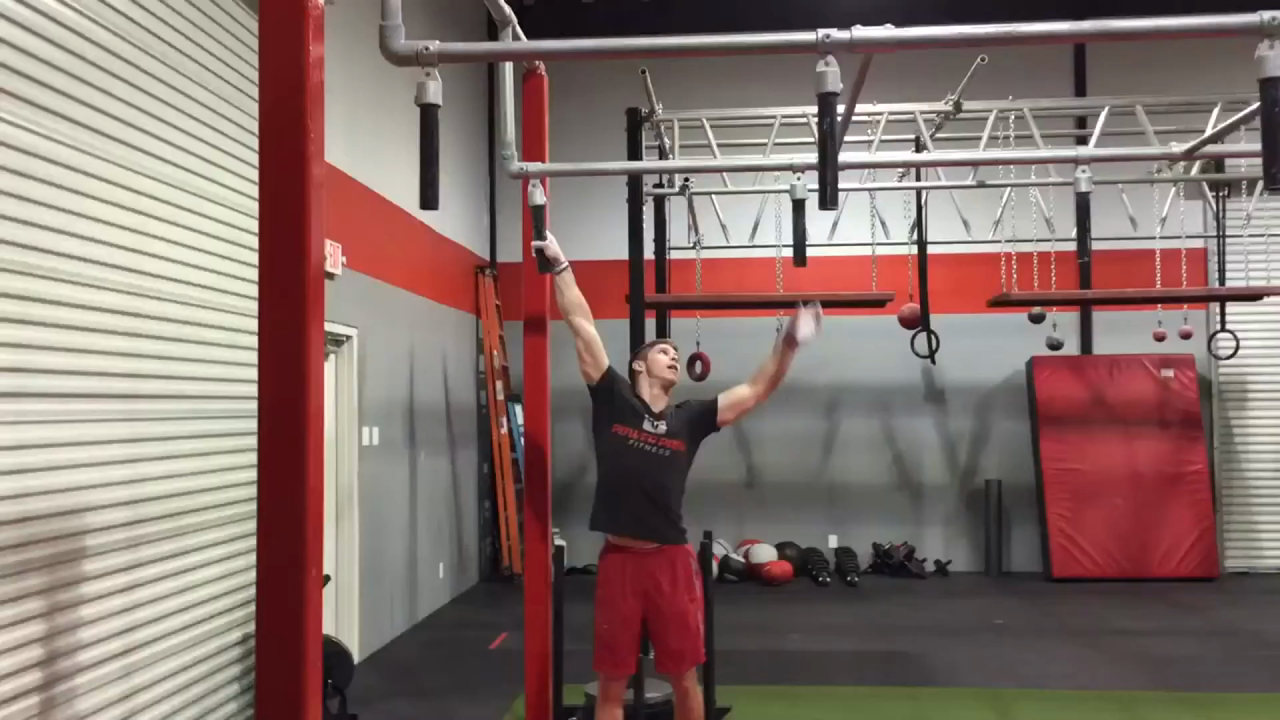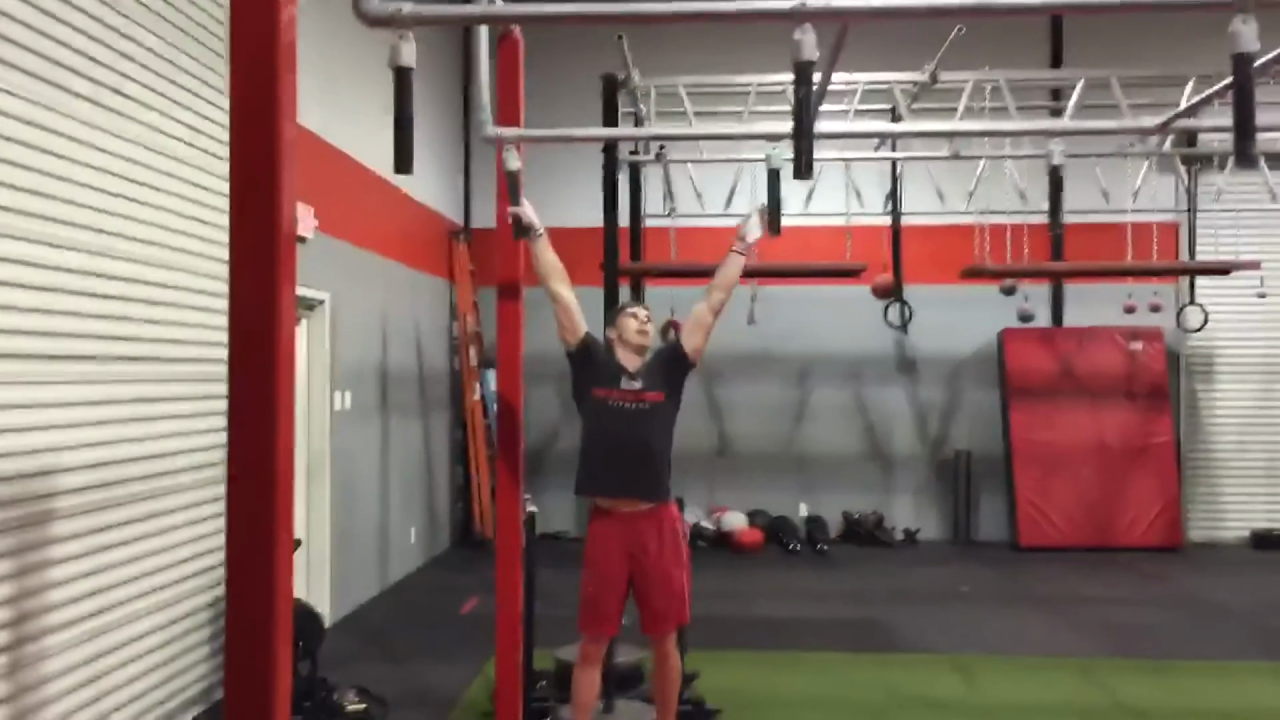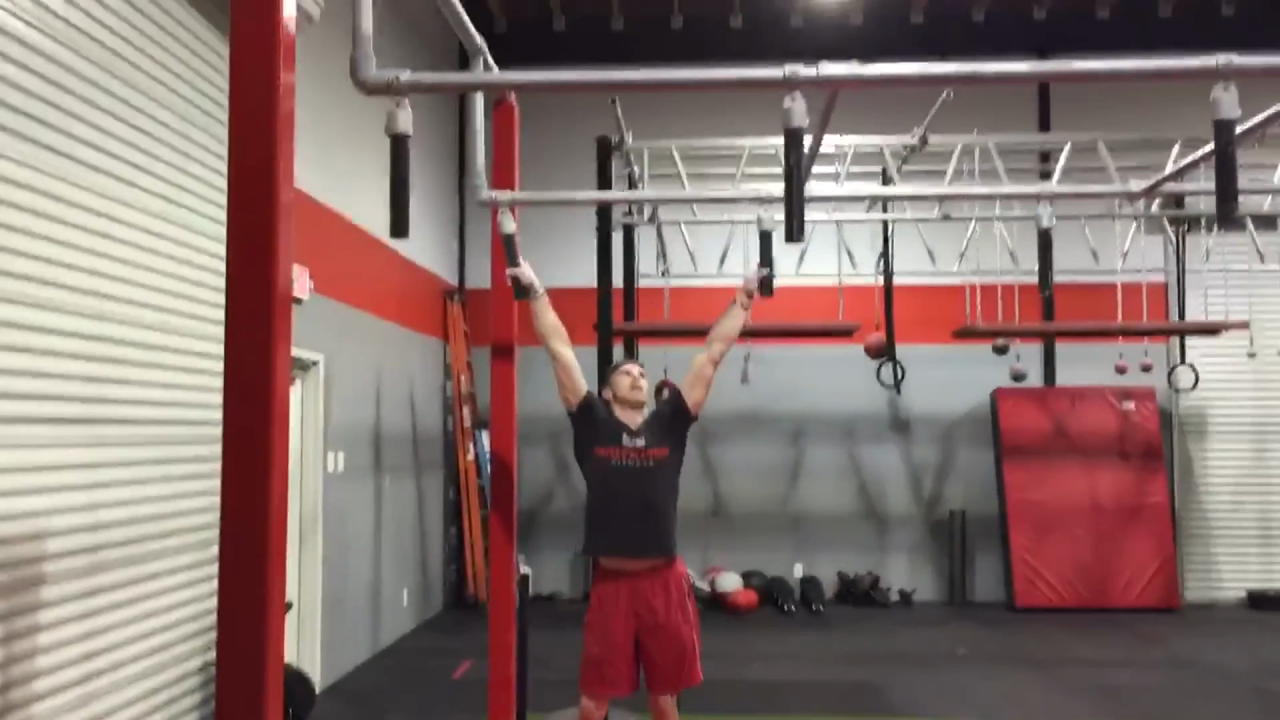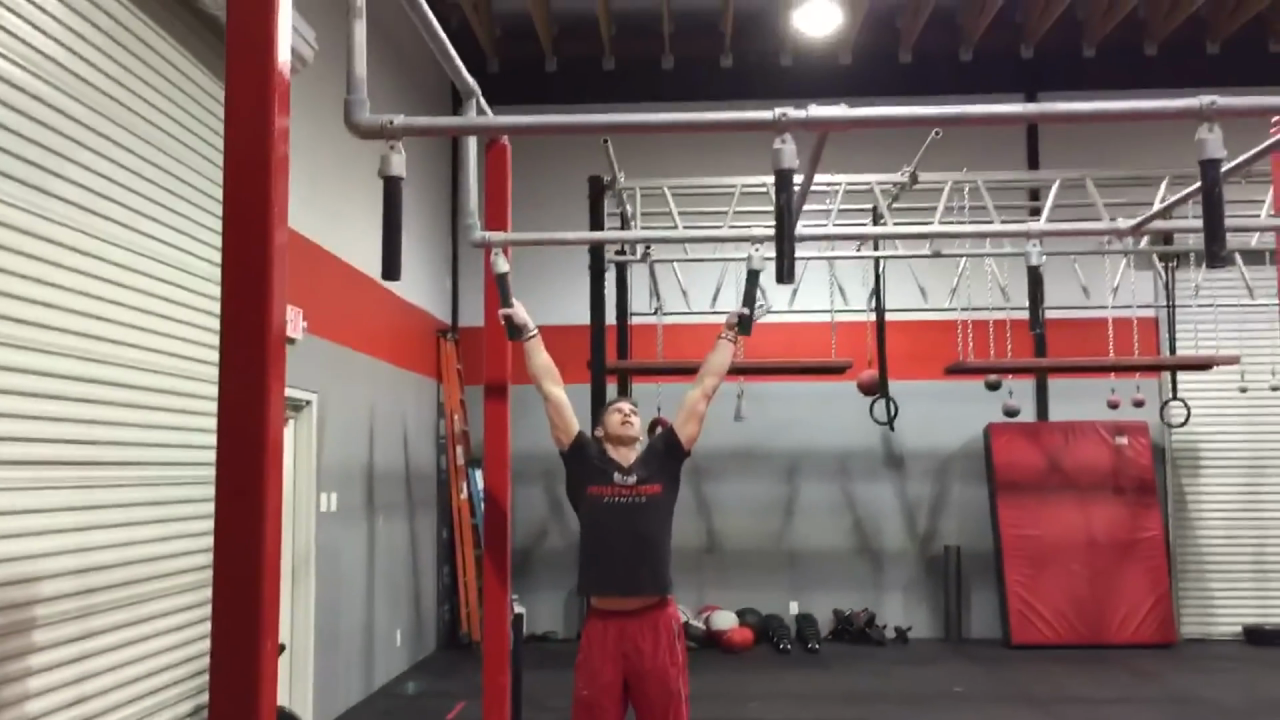
dt=0.3s
person 1, frame 1
left shoulder: (690, 418)
right shoulder: (613, 401)
left elbow: (756, 390)
right elbow: (582, 328)
left wrist: (789, 345)
right wrist: (560, 266)
left hip: (671, 559)
right hip: (620, 560)
left knee: (685, 676)
right knee: (612, 679)
person 1, frame 2
left shoulder: (668, 367)
right shoulder: (592, 366)
left elbow: (710, 304)
right elbow: (562, 295)
left wrist: (742, 245)
right wrist: (537, 232)
left hip: (658, 524)
right hip: (606, 526)
left knee: (664, 640)
right knee: (592, 645)
person 1, frame 3
left shoulder: (670, 423)
right shoulder: (592, 424)
left elbow: (711, 355)
right elbow: (560, 351)
left wrist: (743, 297)
right wrist: (535, 290)
left hip: (664, 584)
right hip: (612, 585)
person 1, frame 4
left shoulder: (663, 459)
right shoulder: (585, 463)
left elbow: (703, 390)
right elbow: (552, 391)
left wrist: (728, 333)
right wrist: (528, 329)
left hip: (655, 623)
right hip: (603, 625)
